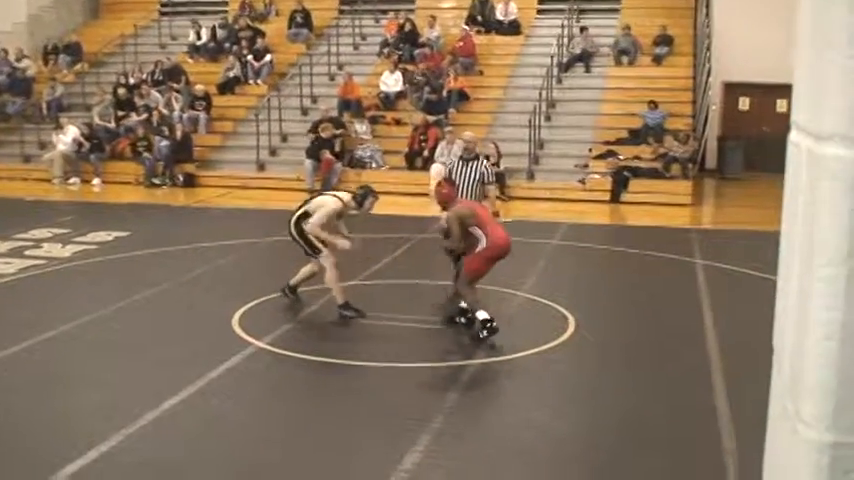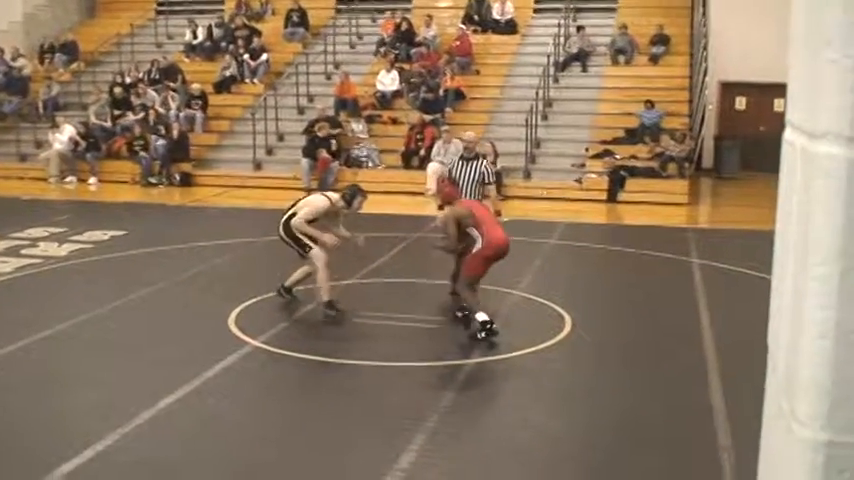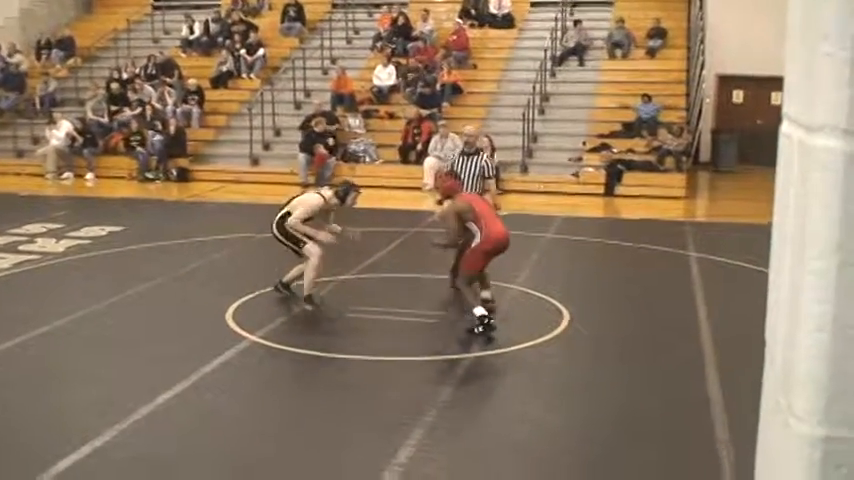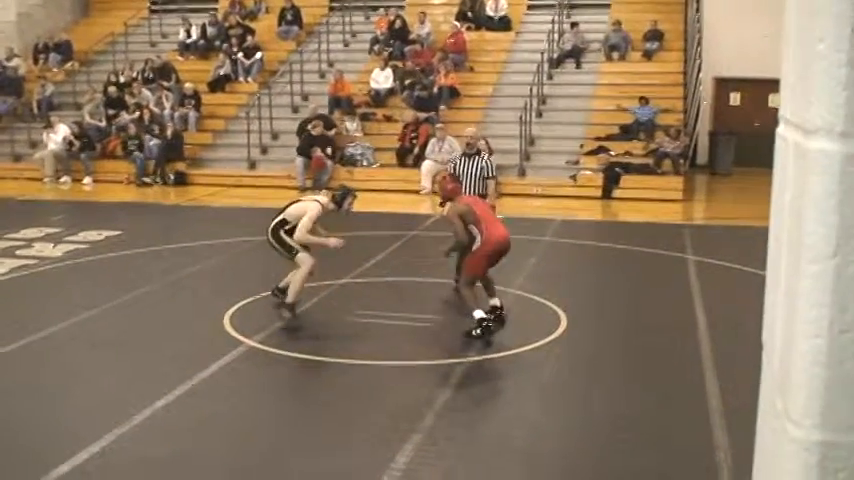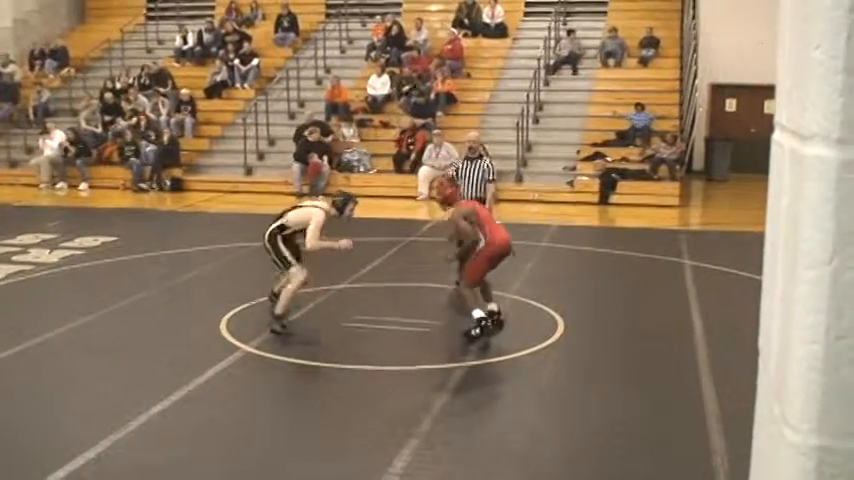
dt=0.1s
person 1, frame 1
left shoulder: (452, 214)
right shoulder: (469, 204)
left elbow: (459, 245)
left wrist: (448, 245)
left hip: (490, 245)
right hip: (502, 240)
left knee: (463, 284)
right knee: (462, 271)
left ankle: (487, 323)
right ankle: (464, 313)
person 1, frame 2
left shoulder: (450, 214)
right shoulder: (473, 203)
left elbow: (452, 247)
left wrist: (442, 246)
left hip: (487, 246)
right hip: (503, 242)
left knee: (463, 286)
left ankle: (486, 325)
right ankle: (466, 309)
person 1, frame 3
left shoulder: (451, 208)
right shoulder: (475, 197)
left elbow: (454, 241)
left wrist: (441, 243)
left hip: (486, 240)
right hip: (503, 237)
left knee: (463, 282)
left ankle: (484, 320)
right ankle: (487, 301)
person 1, frame 4
left shoulder: (452, 211)
right shoulder: (475, 200)
left elbow: (462, 240)
left wrist: (450, 249)
left hip: (487, 243)
right hip: (503, 239)
left knee: (464, 285)
right knee: (480, 272)
left ankle: (483, 323)
right ankle: (497, 310)
person 1, frame 5
left shoulder: (456, 214)
right shoulder: (471, 205)
left elbow: (471, 238)
left wrist: (459, 253)
right wrist: (458, 235)
left hip: (490, 245)
right hip: (505, 242)
left knee: (466, 285)
right knee: (478, 277)
left ankle: (481, 322)
right ankle: (494, 315)
person 2, frame 1
left shoulder: (349, 199)
right shoulder: (335, 205)
left elbow: (337, 222)
right elbow: (310, 227)
left wrist: (348, 237)
right wrist: (335, 241)
left hip: (306, 223)
right hip: (299, 225)
left knee: (318, 264)
right knee: (329, 262)
left ankle: (290, 288)
right ankle: (343, 307)
person 2, frame 2
left shoulder: (339, 205)
right shoulder: (324, 203)
left elbow: (338, 230)
right elbow: (296, 222)
left wrist: (352, 236)
right wrist: (322, 236)
left hip: (298, 226)
right hip: (289, 226)
left knee: (315, 264)
right knee: (322, 260)
left ankle: (285, 289)
right ankle: (328, 305)
person 2, frame 3
left shoulder: (331, 201)
right shoulder: (318, 201)
left elbow: (329, 225)
right elbow: (292, 222)
left wrist: (342, 231)
right wrist: (318, 234)
left hip: (294, 225)
right hip: (282, 225)
left knee: (312, 261)
right knee: (316, 253)
left ankle: (283, 284)
right ankle: (307, 298)
person 2, frame 4
left shoulder: (324, 201)
right shoulder: (316, 208)
left elbow: (312, 227)
right elbow: (298, 236)
left wrist: (328, 237)
right wrist: (326, 241)
left hip: (287, 230)
right hip: (278, 232)
left knee: (306, 267)
right knee: (308, 263)
left ankle: (280, 290)
right ankle: (288, 306)
person 2, frame 5
left shoulder: (324, 208)
right shoulder: (320, 215)
left elbow: (308, 235)
right elbow: (310, 246)
left wrist: (330, 243)
right wrist: (338, 244)
left hip: (284, 236)
right hip: (274, 237)
left knee: (299, 275)
right knee: (299, 277)
left ankle: (275, 294)
right ankle: (278, 318)
